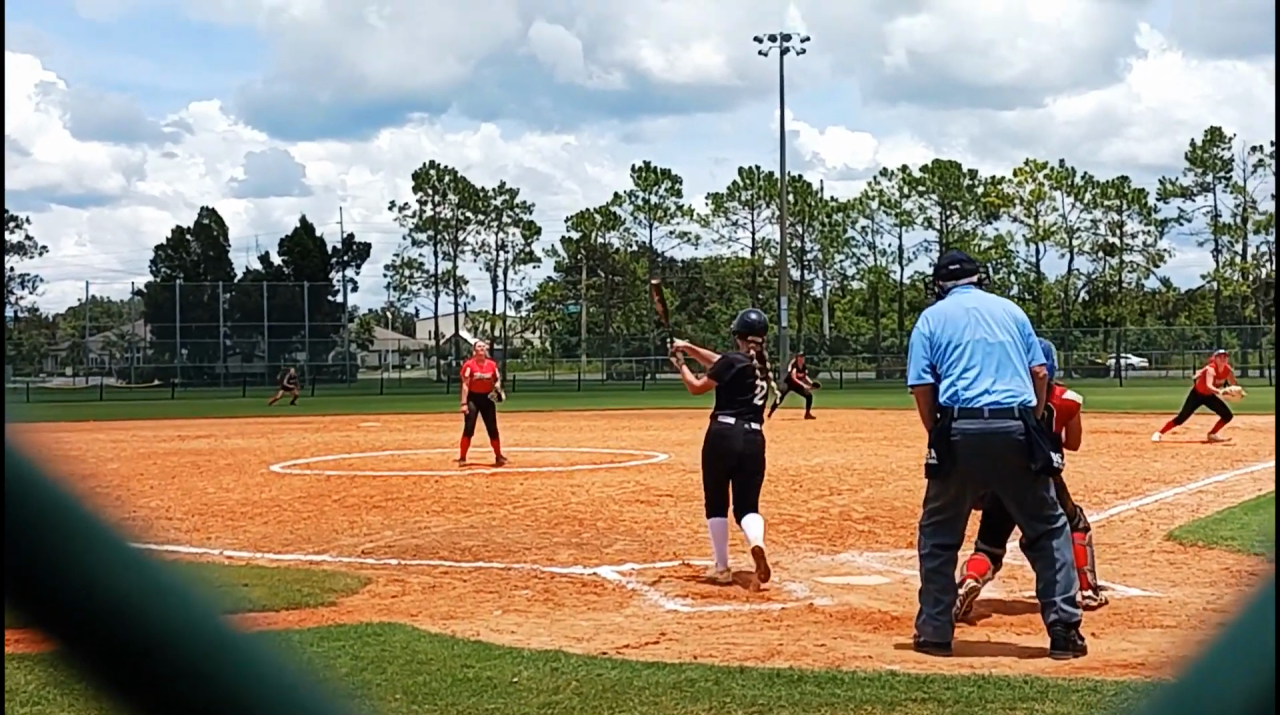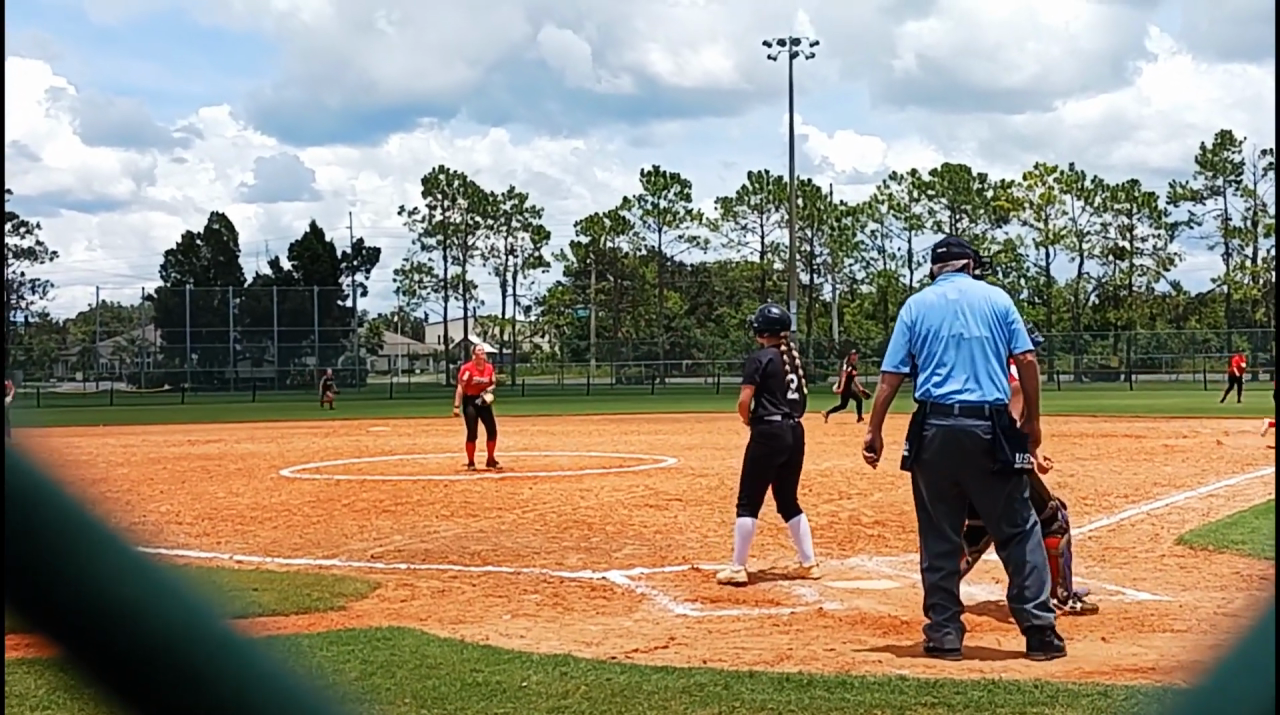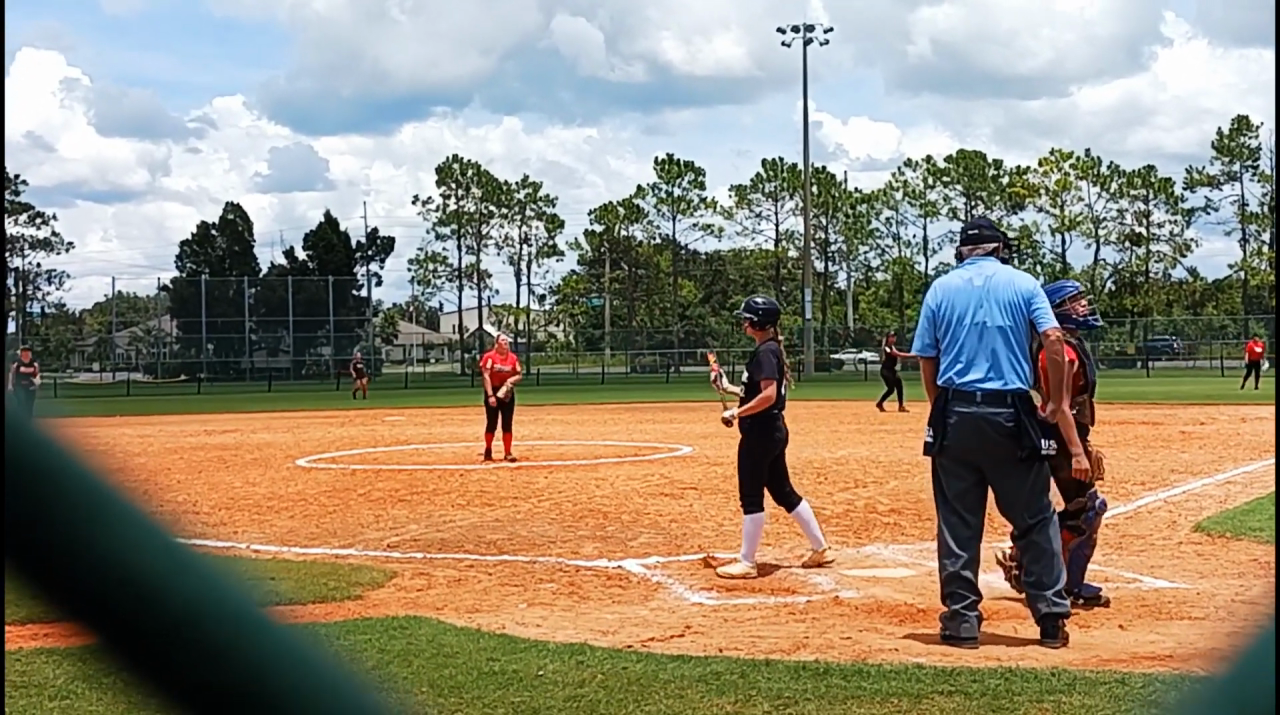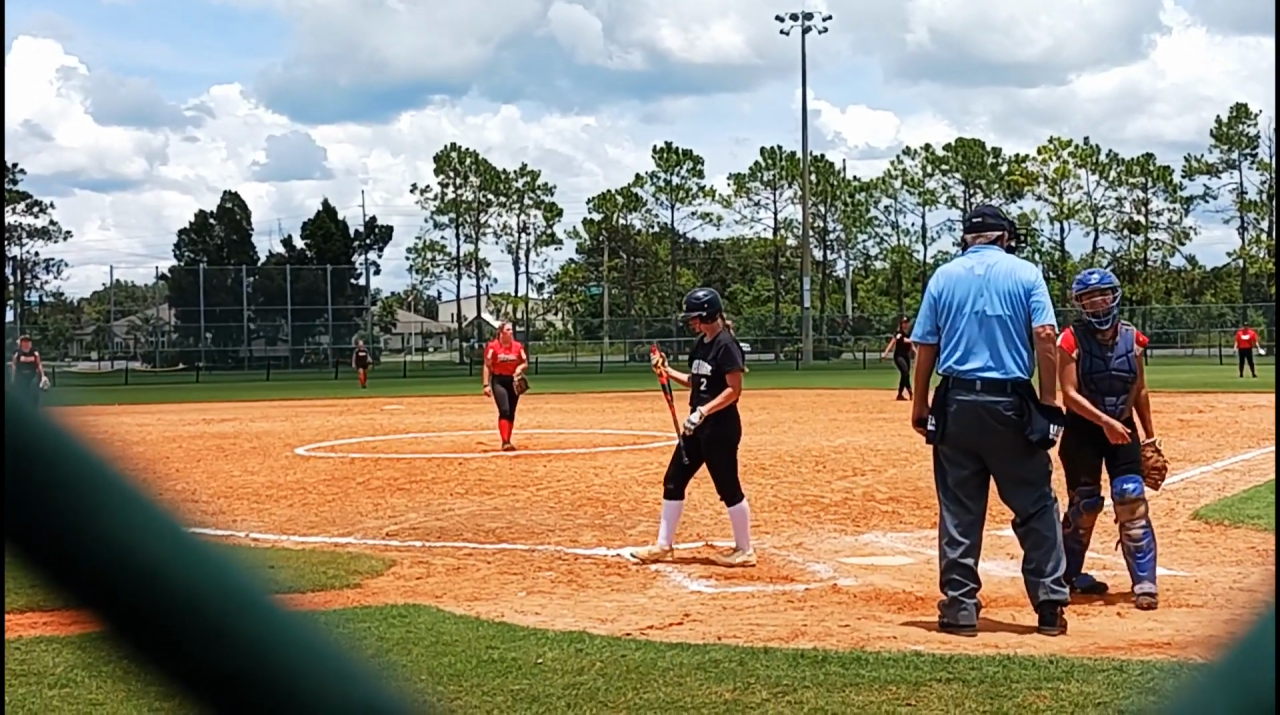
dt=0.5s
person 1, frame 1
left shoulder: (930, 318)
right shoulder: (1010, 309)
left elbow: (923, 389)
right elbow: (1040, 373)
left wrist: (938, 443)
right wrist: (1033, 428)
left hip: (960, 430)
right hip: (1016, 427)
left knee: (939, 534)
right knee: (1047, 529)
left ankle: (935, 631)
right ankle: (1064, 631)
person 1, frame 2
left shoulder: (916, 305)
right shoulder: (996, 297)
left elbow: (893, 374)
right elbow: (1027, 360)
left wrist: (874, 429)
right wrist: (1032, 419)
left hip: (936, 428)
right hip: (991, 427)
left knee: (938, 537)
right knee: (1017, 529)
left ankle: (944, 633)
right ankle: (1039, 630)
person 1, frame 3
left shoulder: (941, 288)
right shoulder: (1023, 282)
left elbow: (927, 360)
right elbow: (1053, 338)
left wrist: (941, 411)
right wrist: (1054, 401)
left hip: (956, 413)
right hip: (1011, 413)
left knee: (957, 522)
right knee: (1035, 519)
left ankle: (961, 620)
right ankle: (1052, 619)
person 1, frame 4
left shoulder: (944, 276)
right shoulder: (1025, 272)
left elbow: (926, 347)
right elbow: (1045, 335)
left wrist: (919, 403)
right wrist: (1048, 398)
left hip: (957, 403)
right hip: (1012, 402)
left knee: (959, 510)
right knee: (1035, 506)
left ankle: (960, 607)
right ankle: (1050, 606)
person 2, frame 1
right shoulder: (1067, 399)
right elbow: (1073, 444)
left knee: (988, 552)
right knee: (1076, 526)
left ankle: (966, 583)
right ankle: (1089, 592)
person 2, frame 2
right shoulder: (1015, 371)
right elbow: (1012, 423)
right wrist: (1032, 456)
left knee: (976, 530)
right knee: (1052, 519)
right ankle: (1064, 595)
person 2, frame 3
left shoulder: (1075, 344)
right shoulder: (1064, 349)
right elbow: (1061, 405)
left wrist: (1086, 445)
right wrist: (1077, 451)
left hip: (1069, 438)
right hip: (1061, 438)
left knee: (1088, 509)
right knee: (1084, 514)
left ankle: (1018, 558)
right ankle: (1072, 587)
person 2, frame 4
left shoulder: (1132, 338)
right shoulder: (1071, 340)
left elbow: (1140, 392)
right elbow: (1069, 395)
left wrist: (1150, 438)
right wrist: (1105, 421)
left hip: (1122, 431)
right hip: (1083, 430)
left knee: (1131, 499)
right knee: (1084, 505)
left ankle: (1144, 582)
right ankle: (1069, 575)
person 3, frame 1
left shoulder: (733, 360)
right shoulder: (762, 363)
left elbow: (700, 386)
right elbow: (719, 364)
left wrist: (680, 365)
right wrist: (689, 348)
left hip: (723, 435)
right hip: (753, 439)
left knee: (716, 503)
right knee: (747, 506)
left ankle: (721, 568)
right ankle: (758, 543)
person 3, frame 2
left shoulder: (759, 359)
right shoulder: (793, 359)
left elbow: (744, 402)
right elbow: (798, 400)
left wrist: (747, 419)
left hip: (768, 434)
right hip: (794, 434)
left knee: (748, 501)
right knee: (788, 501)
left ankle: (738, 567)
right ankle: (809, 564)
person 3, frame 3
left shoulder: (767, 352)
right shoulder: (763, 350)
left elbow: (769, 396)
left wrist: (735, 413)
right wrist: (726, 386)
left hip: (761, 431)
right hip: (768, 431)
left knee: (751, 496)
right knee: (783, 492)
left ankle: (747, 562)
right ankle: (820, 548)
person 3, frame 4
left shoulder: (726, 345)
right shoulder: (701, 344)
left elbow: (734, 389)
left wrist: (702, 412)
right wrist: (667, 372)
left hip: (721, 425)
right hip: (700, 426)
left knee: (728, 487)
right knee: (673, 482)
left ankle: (745, 551)
right ankle: (663, 546)
